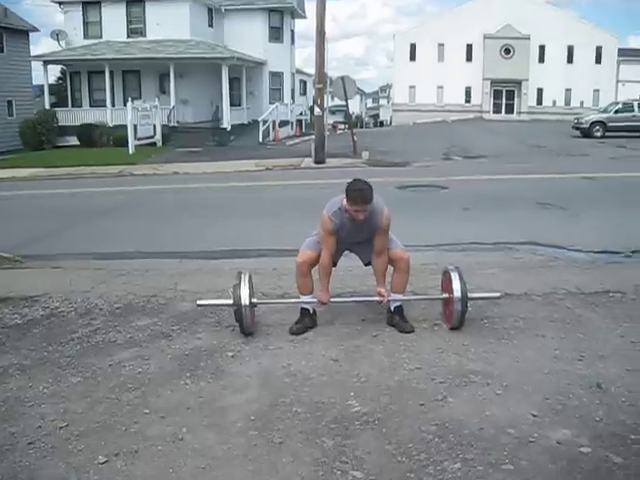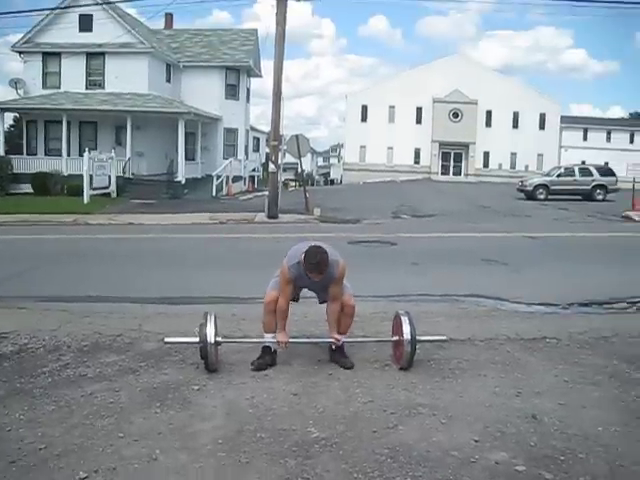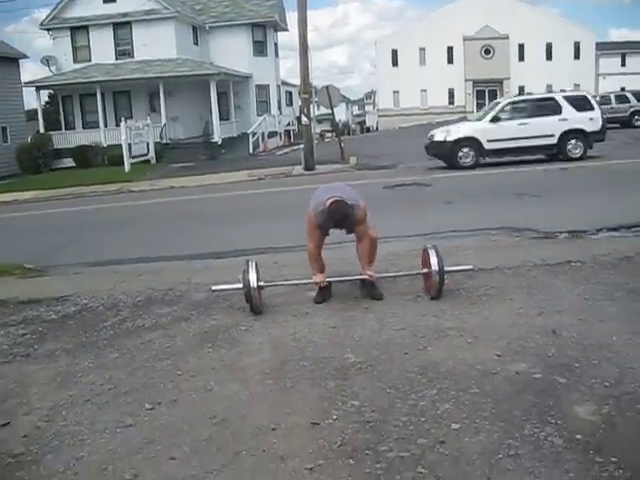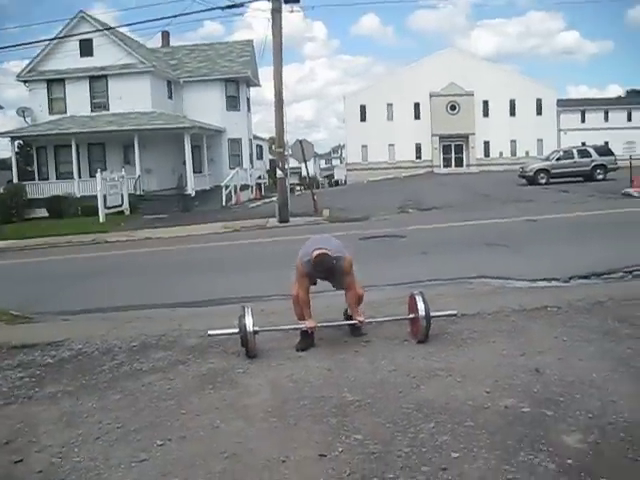
dt=1s
person 1, frame 1
left shoulder: (382, 214)
right shoulder: (330, 215)
left elbow: (379, 254)
right elbow: (327, 255)
left wrist: (381, 285)
right wrist: (323, 290)
left hip: (368, 239)
right hip: (331, 237)
left knee: (402, 259)
right knee: (303, 261)
left ankle: (395, 311)
right ankle: (307, 313)
person 1, frame 2
left shoulder: (338, 266)
right shoulder: (289, 266)
left elbow: (334, 301)
right elbow: (283, 301)
left wrist: (333, 331)
right wrist: (281, 331)
right hip: (294, 277)
left knee: (349, 305)
right knee: (270, 301)
left ankle: (336, 349)
right ankle: (269, 351)
person 1, frame 3
left shoulder: (359, 208)
right shoulder: (314, 213)
left elbow: (362, 239)
right elbow: (312, 245)
left wrist: (367, 269)
right wrist: (317, 274)
left hip: (350, 211)
right hip: (323, 211)
left knee: (372, 237)
right knee: (316, 245)
left ankle: (366, 281)
right ankle: (324, 286)
person 1, frame 4
left shoulder: (345, 260)
right shoulder: (302, 262)
left elbow: (350, 289)
right elbow: (303, 292)
left wrist: (356, 314)
right wrist: (308, 319)
left hip: (336, 263)
right hip: (310, 261)
left knee: (358, 293)
right knee: (296, 294)
left ankle: (349, 314)
